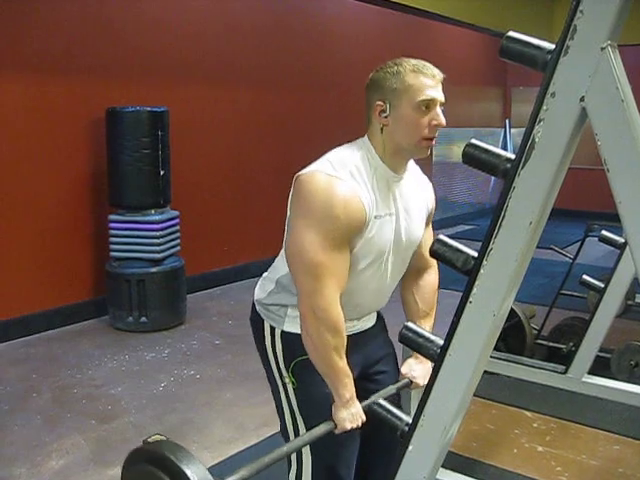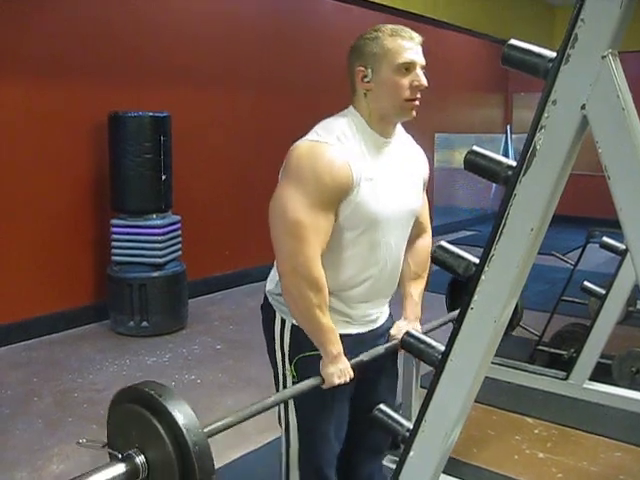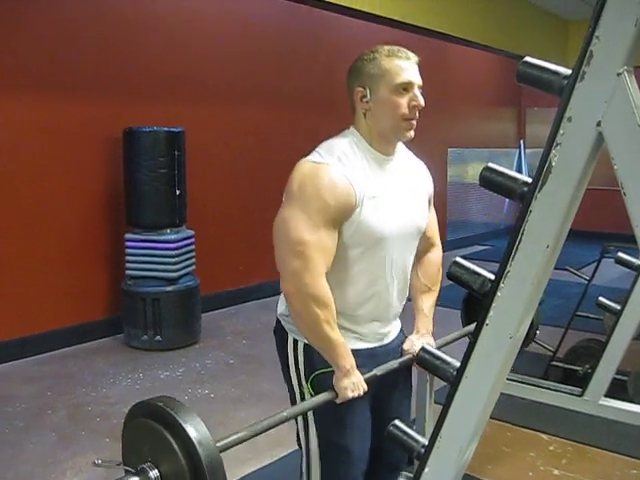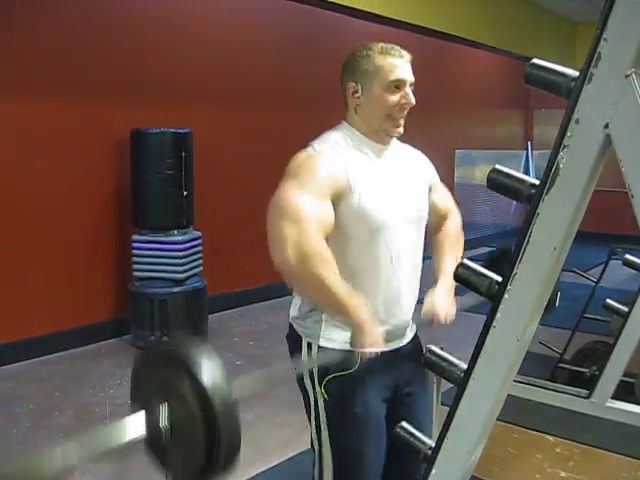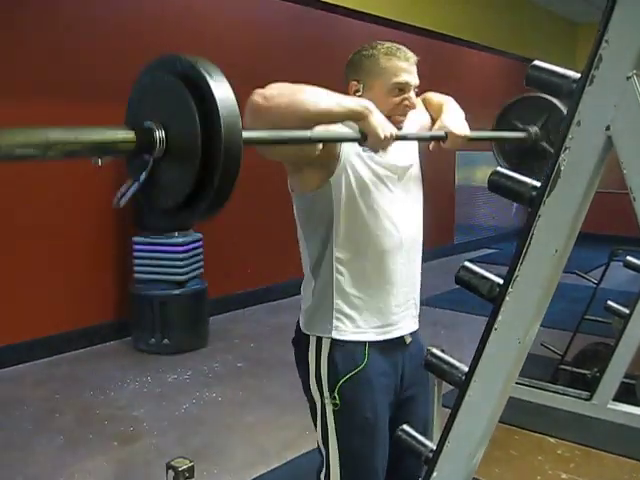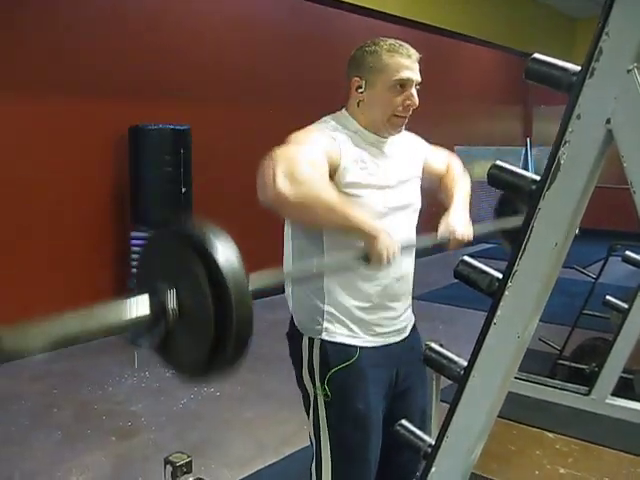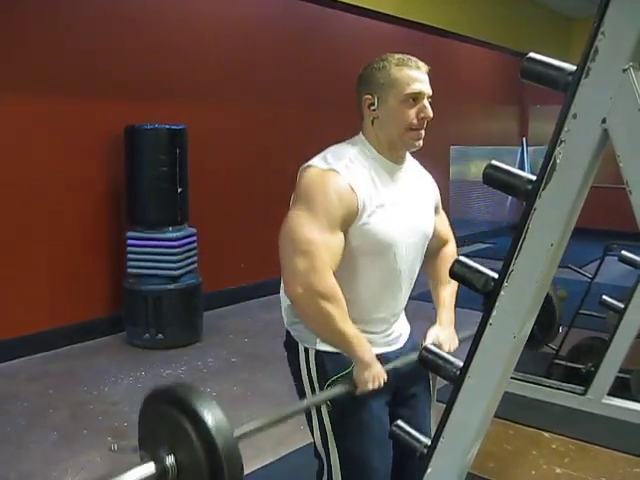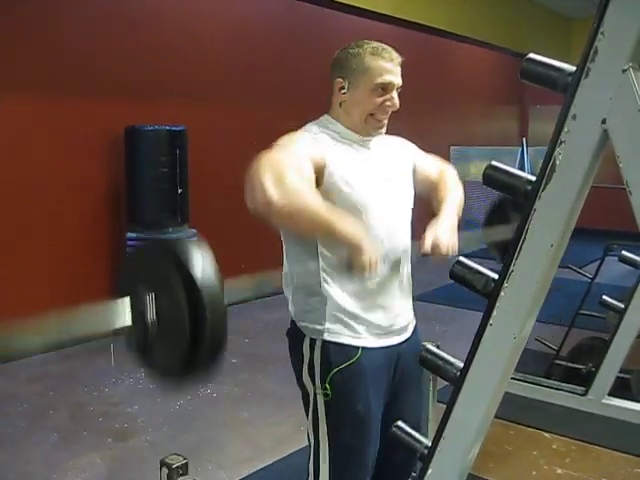
dt=0.4s
person 1, frame 1
left shoulder: (420, 186)
right shoulder: (333, 188)
left elbow: (422, 270)
right elbow: (316, 307)
left wrist: (420, 352)
right wrist: (343, 397)
left hip: (365, 325)
right hip: (296, 330)
left knee: (388, 438)
person 1, frame 2
left shoulder: (411, 153)
right shoulder: (322, 155)
left elbow: (419, 235)
right elbow: (298, 266)
left wrist: (411, 313)
right wrist: (330, 351)
left hip: (376, 325)
right hip: (310, 329)
person 1, frame 3
left shoulder: (416, 171)
right shoulder: (326, 176)
left elbow: (429, 249)
right elbow: (301, 283)
left wrist: (423, 327)
right wrist: (342, 364)
left hip: (388, 341)
right hip: (321, 346)
person 1, frame 4
left shoulder: (413, 160)
right shoulder: (323, 163)
left elbow: (447, 219)
right elbow: (292, 252)
left wrist: (444, 283)
right wrist: (359, 319)
left hip: (403, 342)
right hip: (338, 351)
person 1, frame 5
left shoulder: (403, 131)
right shoulder: (324, 143)
left elbow: (437, 100)
right elbow: (264, 105)
left wrist: (452, 115)
right wrist: (361, 111)
left hip: (405, 336)
right hip: (344, 345)
person 1, frame 6
left shoulder: (407, 145)
right shoulder: (321, 143)
left elbow: (451, 167)
right elbow: (280, 185)
left wrist: (457, 208)
right wrist: (370, 229)
left hip: (401, 334)
right hip: (339, 345)
person 1, frame 7
left shoulder: (421, 179)
right shoulder: (332, 179)
left elbow: (442, 246)
right elbow: (307, 284)
left wrist: (444, 318)
right wrist: (361, 357)
left hip: (398, 344)
right hip: (331, 354)
person 1, frame 8
left shoulder: (396, 148)
right shoulder: (308, 149)
left elbow: (444, 176)
right elbow: (268, 193)
left wrist: (446, 218)
right wrist: (354, 238)
left hip: (401, 335)
right hip: (338, 345)
